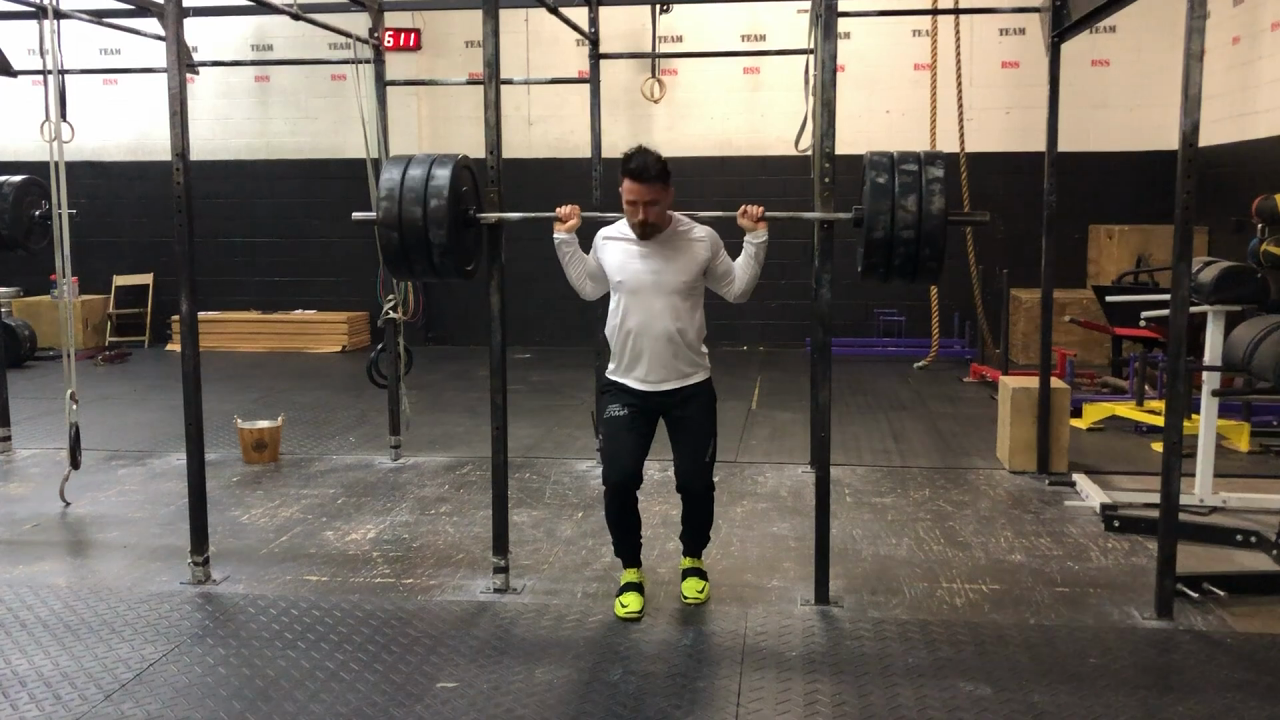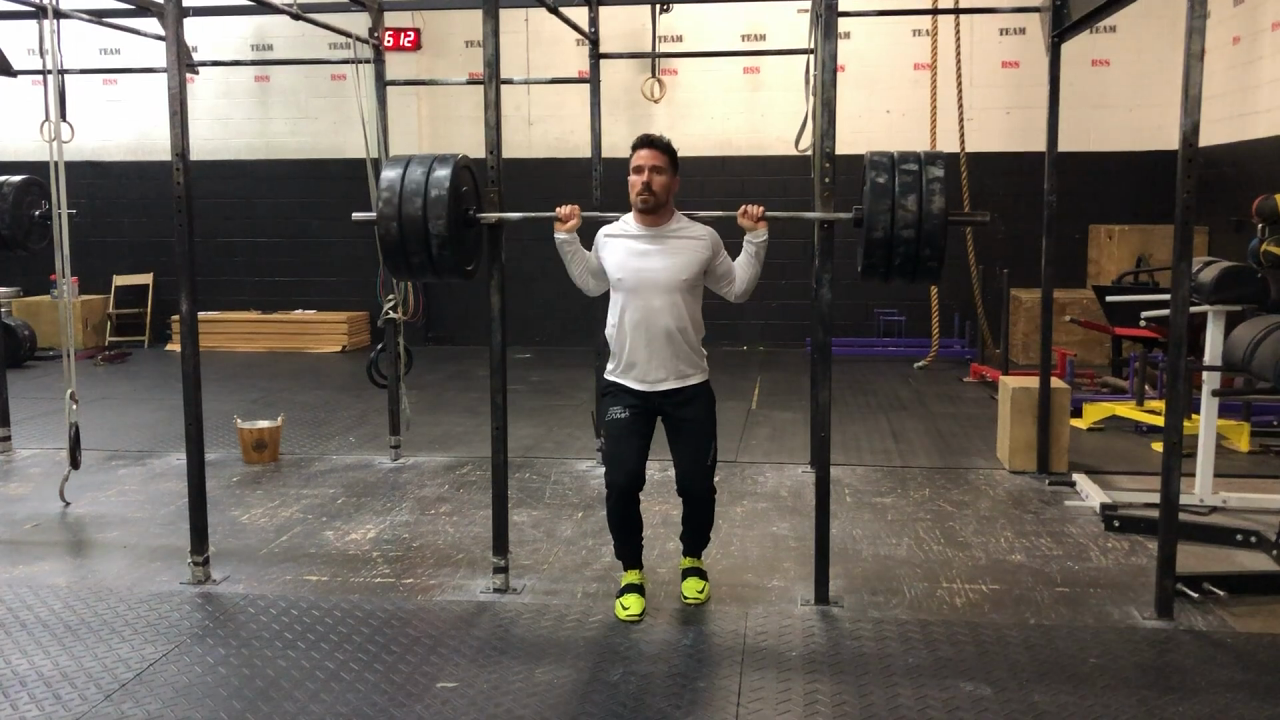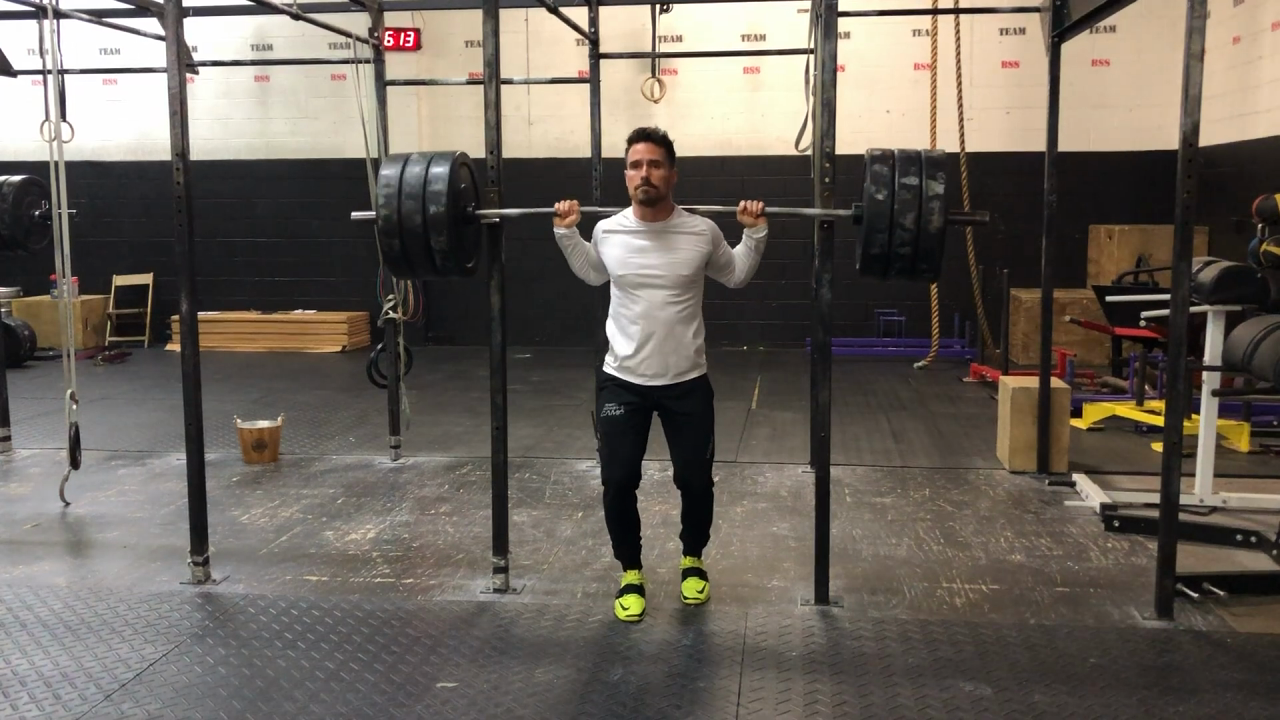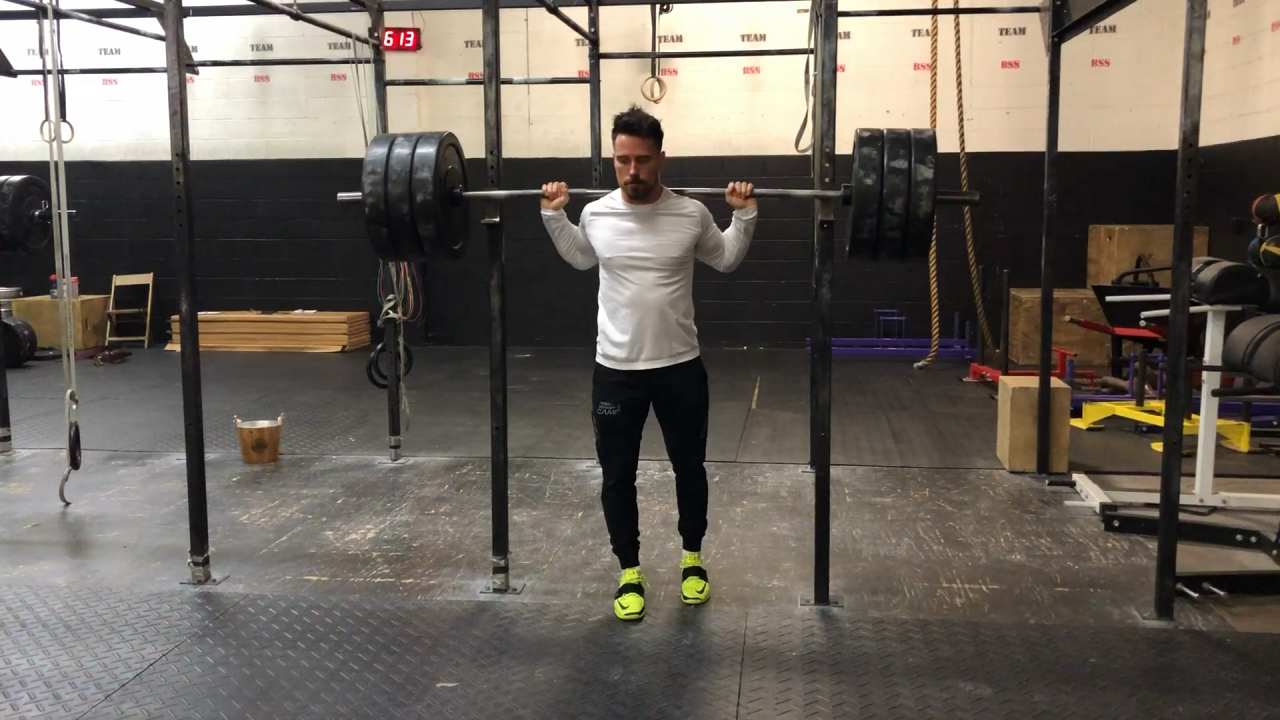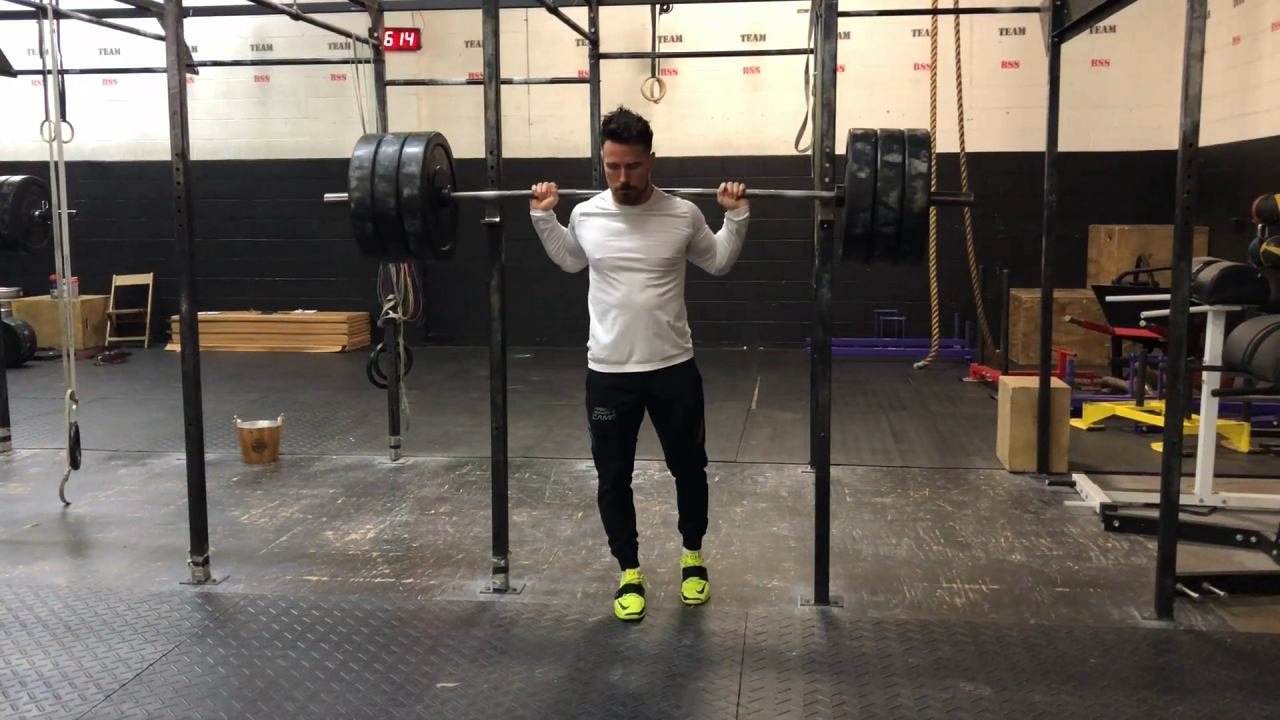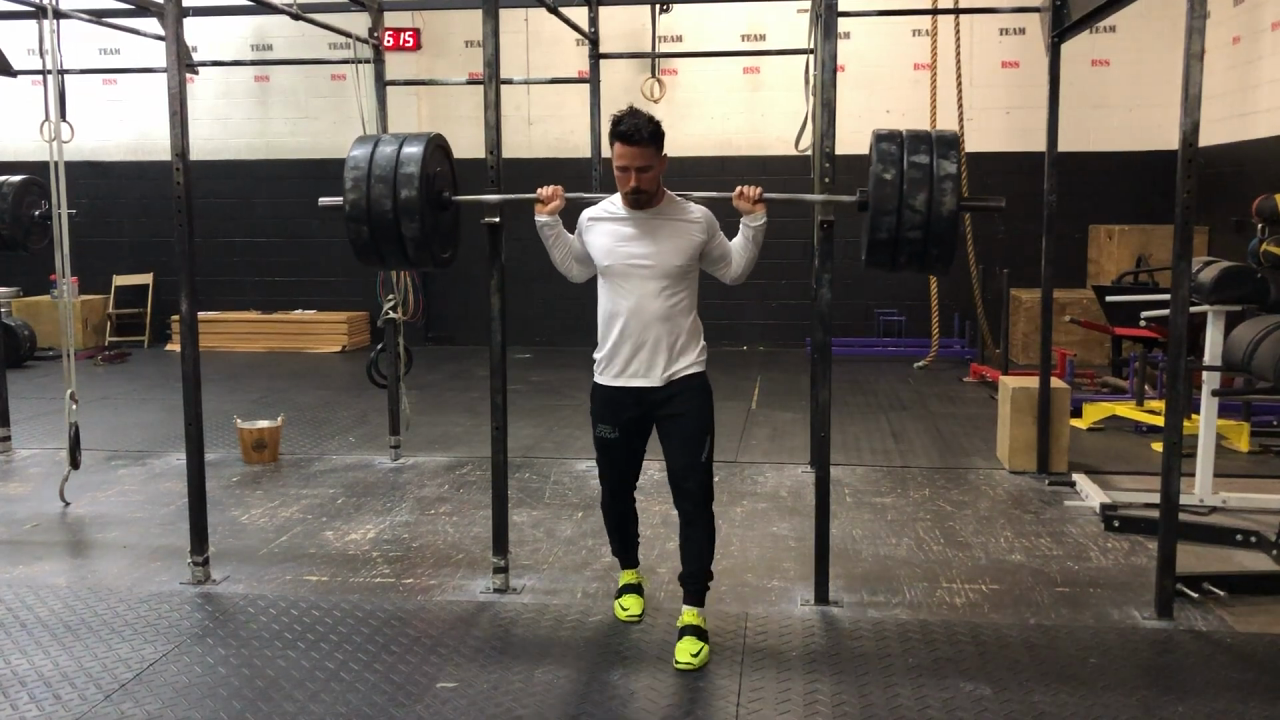
dt=0.7s
person 1, frame 1
left shoulder: (702, 240)
right shoulder: (607, 239)
left elbow: (738, 289)
right elbow: (587, 287)
left wrist: (755, 239)
right wrist: (565, 239)
left hip: (689, 386)
right hip: (624, 385)
left knee: (695, 482)
right knee: (618, 481)
left ankle: (693, 559)
right ankle: (630, 571)
person 1, frame 2
left shoulder: (702, 239)
right shoulder: (607, 238)
left elbow: (738, 290)
right elbow: (591, 286)
left wrist: (755, 238)
right wrist: (566, 237)
left hip: (688, 386)
right hip: (624, 386)
left knee: (697, 485)
right knee: (622, 484)
left ankle: (692, 560)
right ankle: (631, 573)
person 1, frame 3
left shoulder: (702, 232)
right shoulder: (606, 231)
left elbow: (736, 276)
left wrist: (755, 232)
right wrist: (566, 232)
left hip: (686, 381)
right hip: (621, 380)
left knee: (695, 481)
right knee: (617, 483)
left ankle: (693, 559)
right ankle: (631, 572)
person 1, frame 4
left shoulder: (692, 214)
right shoulder: (595, 213)
left elbow: (726, 259)
right elbow: (580, 257)
left wrist: (744, 214)
right wrist: (553, 214)
left hip: (680, 367)
right hip: (616, 369)
left knee: (689, 467)
right knee: (617, 475)
left ankle: (691, 557)
right ankle: (630, 572)
person 1, frame 5
left shoulder: (683, 214)
right shoulder: (585, 214)
left elbow: (719, 262)
right elbow: (568, 260)
left wrist: (737, 215)
right wrist: (543, 215)
left hip: (673, 368)
right hip: (608, 372)
left knee: (689, 469)
right knee: (613, 479)
left ankle: (693, 555)
right ankle: (630, 573)
person 1, frame 6
left shoulder: (697, 220)
right shoulder: (594, 219)
left elbow: (734, 271)
right elbow: (575, 269)
left wrist: (753, 221)
right wrist: (547, 220)
left hip: (683, 381)
right hip: (614, 383)
left knee: (693, 497)
right knee: (616, 491)
left ankle: (693, 613)
right ankle: (630, 572)
